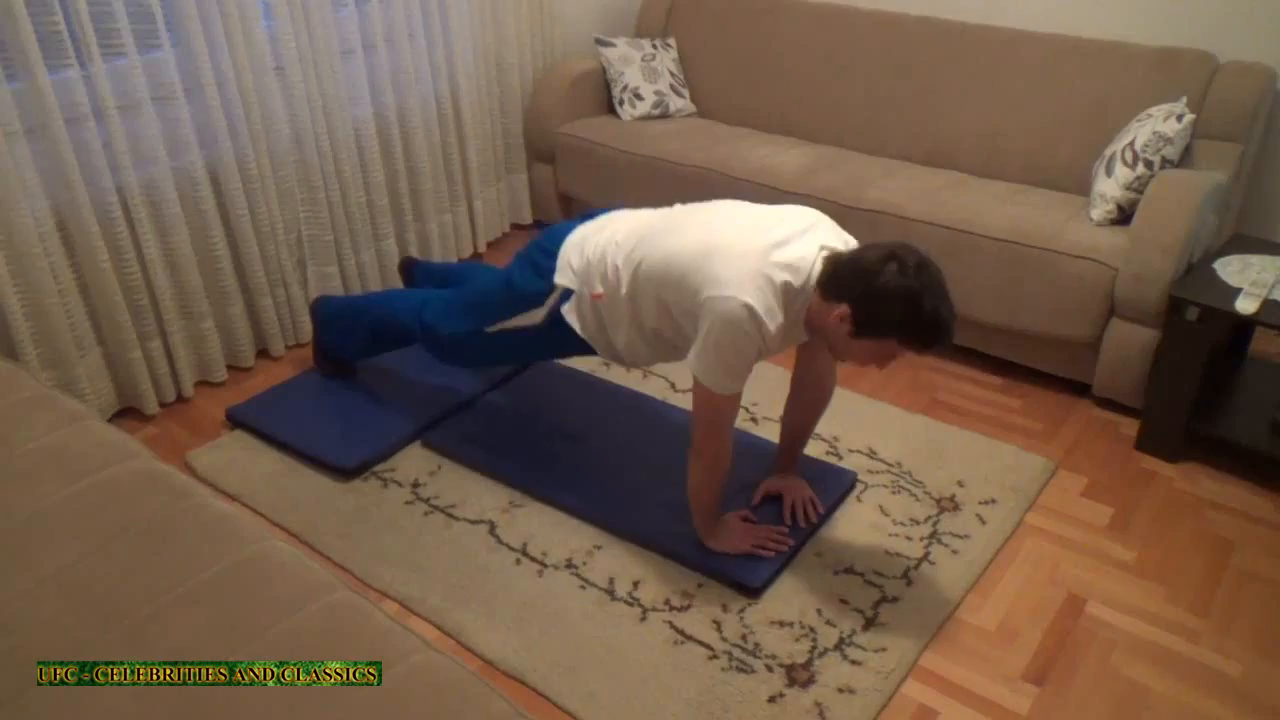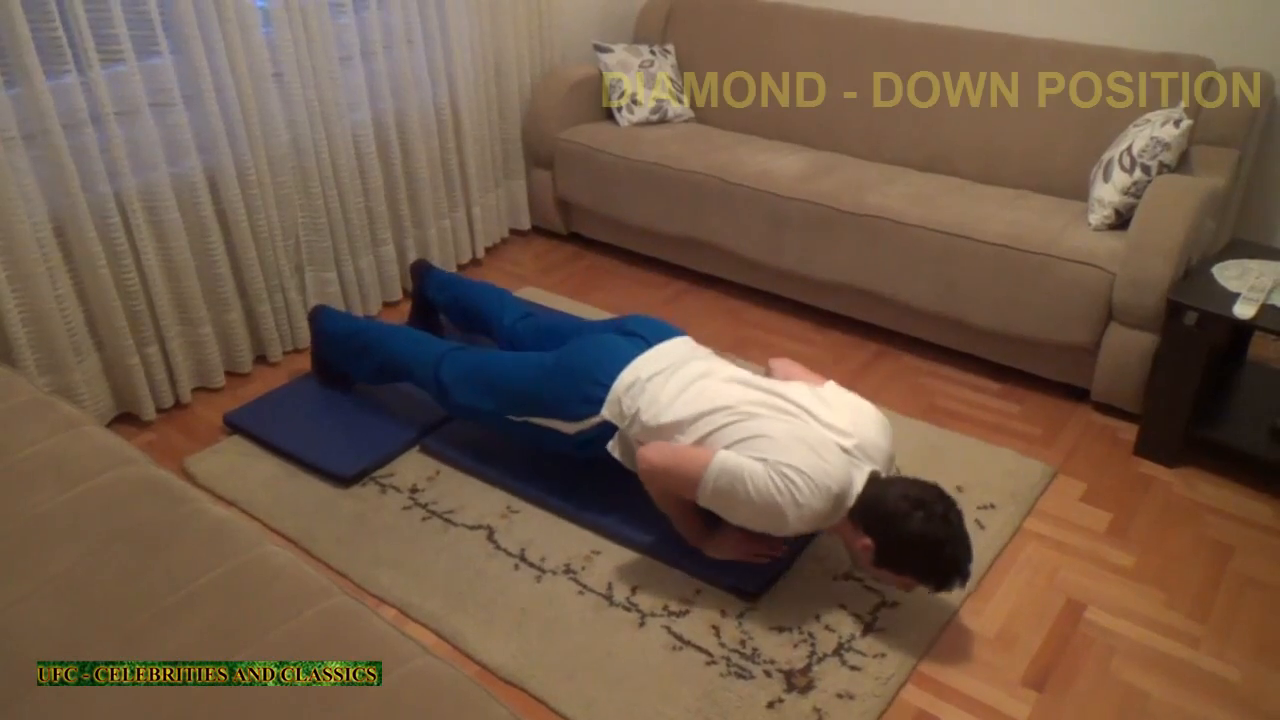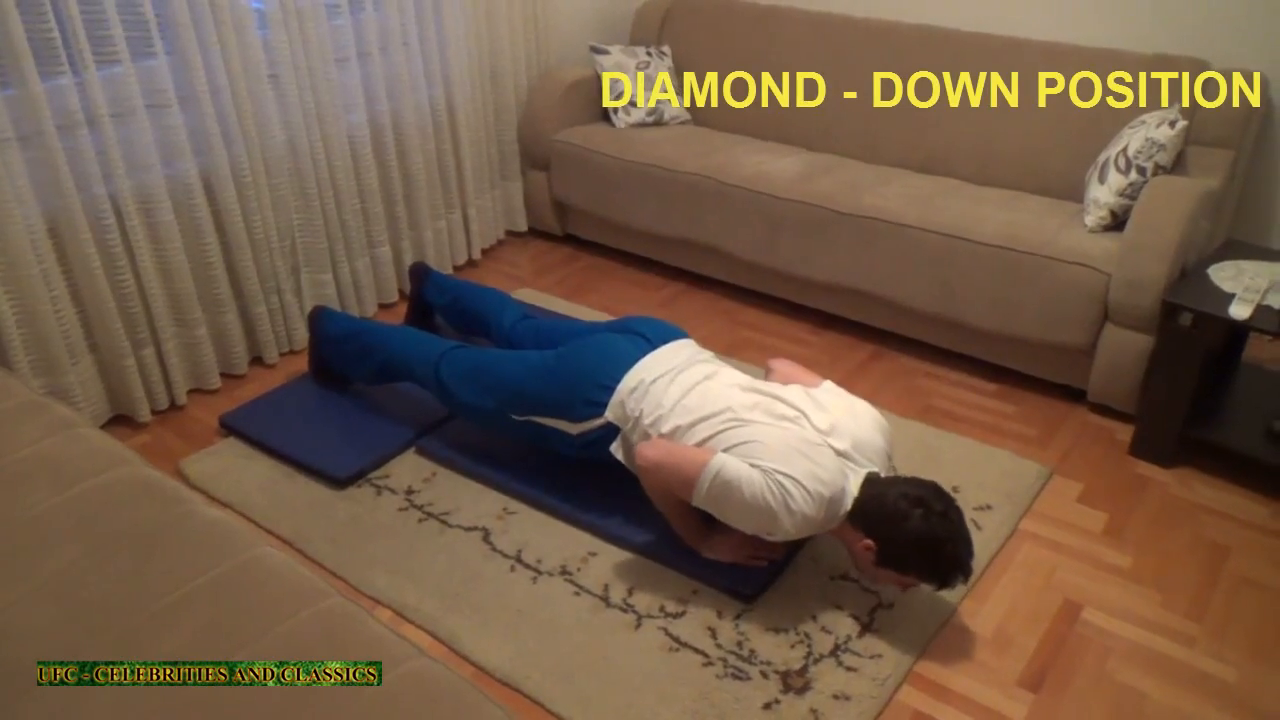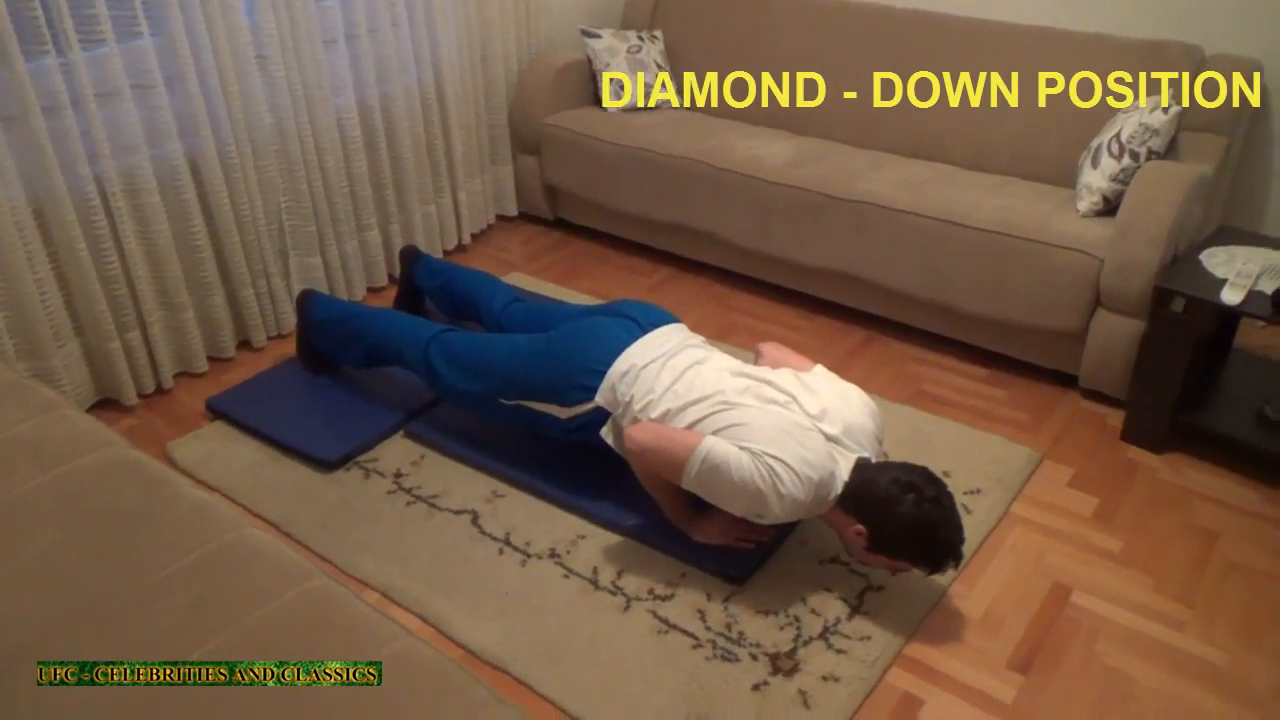
dt=0.7s
person 1, frame 1
left shoulder: (839, 262)
right shoulder: (745, 303)
left elbow: (816, 368)
right elbow: (710, 435)
left wrist: (786, 470)
right wrist: (712, 530)
left hip: (618, 244)
right hip: (572, 278)
left knee: (490, 291)
right knee: (446, 330)
left ankle: (425, 274)
right ankle: (337, 321)
person 1, frame 2
left shoulder: (872, 434)
right shoulder: (792, 498)
left elbow: (783, 363)
right elbow: (655, 464)
right wrist: (706, 540)
left hip: (658, 351)
right hip: (606, 399)
left knee: (524, 330)
right knee: (459, 379)
left ankle: (435, 286)
right ankle: (337, 332)
person 1, frame 3
left shoulder: (871, 433)
right shoulder: (788, 503)
left elbow: (783, 365)
right elbow: (653, 459)
right wrist: (705, 540)
left hip: (660, 350)
right hip: (605, 398)
left knee: (523, 331)
right knee: (457, 374)
left ankle: (432, 287)
right ankle: (337, 334)
person 1, frame 4
left shoulder: (861, 416)
right shoulder: (780, 486)
left elbow: (771, 348)
right elbow: (642, 442)
right wrist: (694, 524)
left hip: (650, 335)
right hip: (597, 382)
left knee: (511, 314)
right knee: (447, 358)
left ankle: (422, 271)
right ankle: (324, 318)
